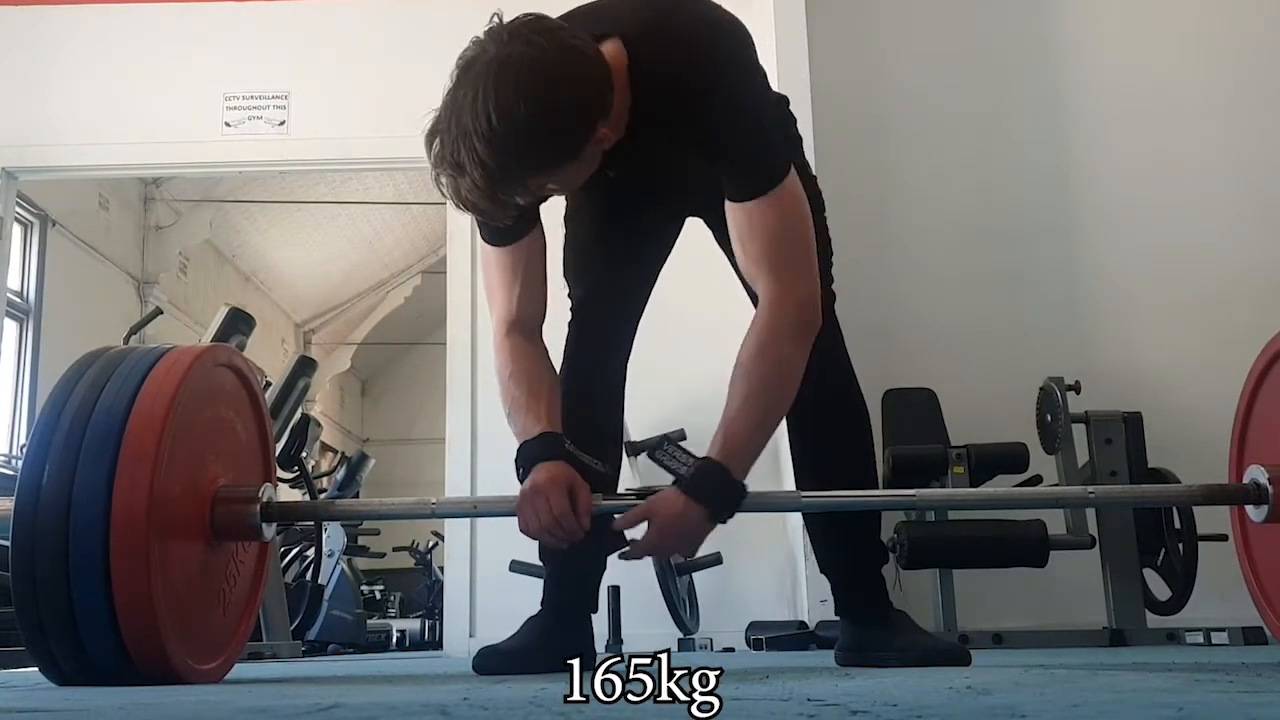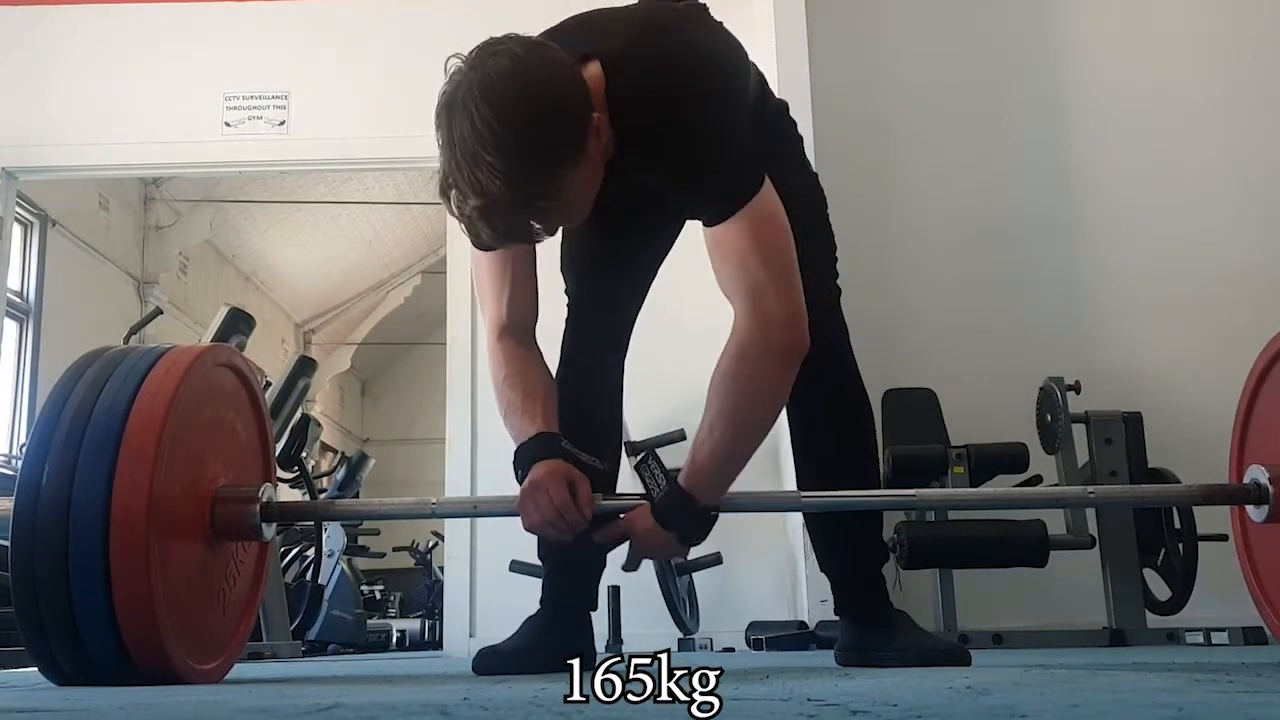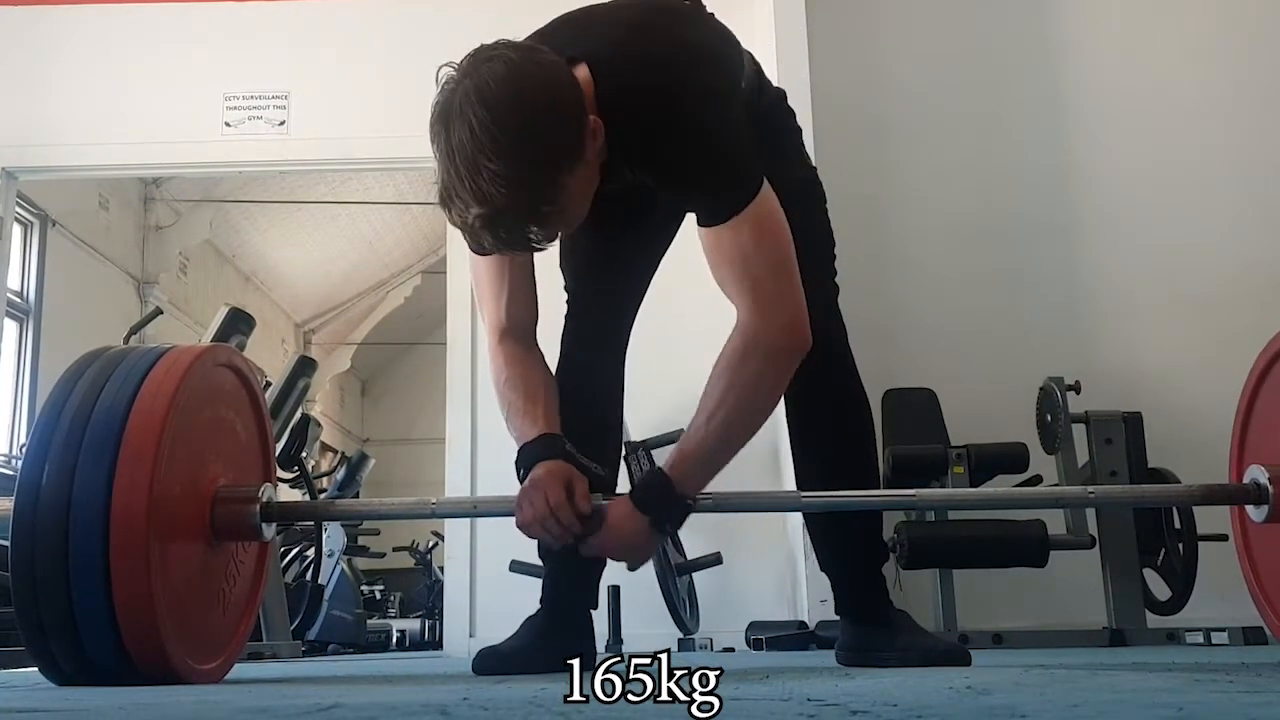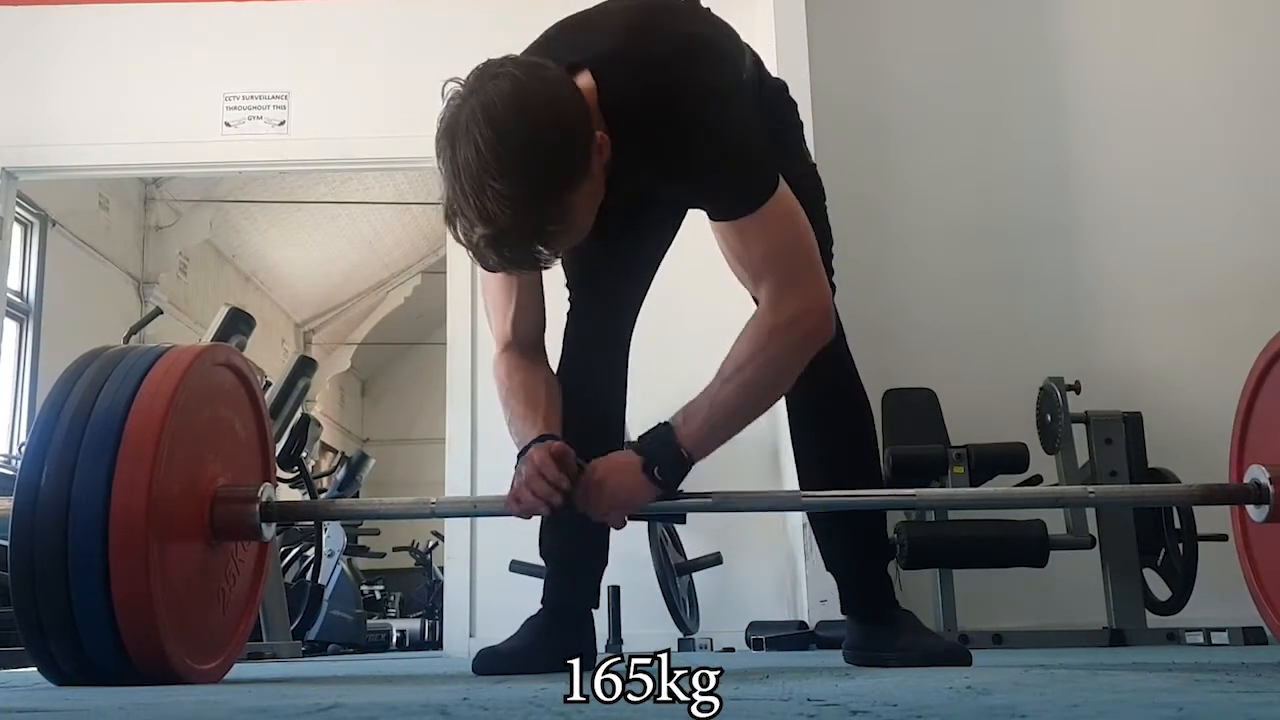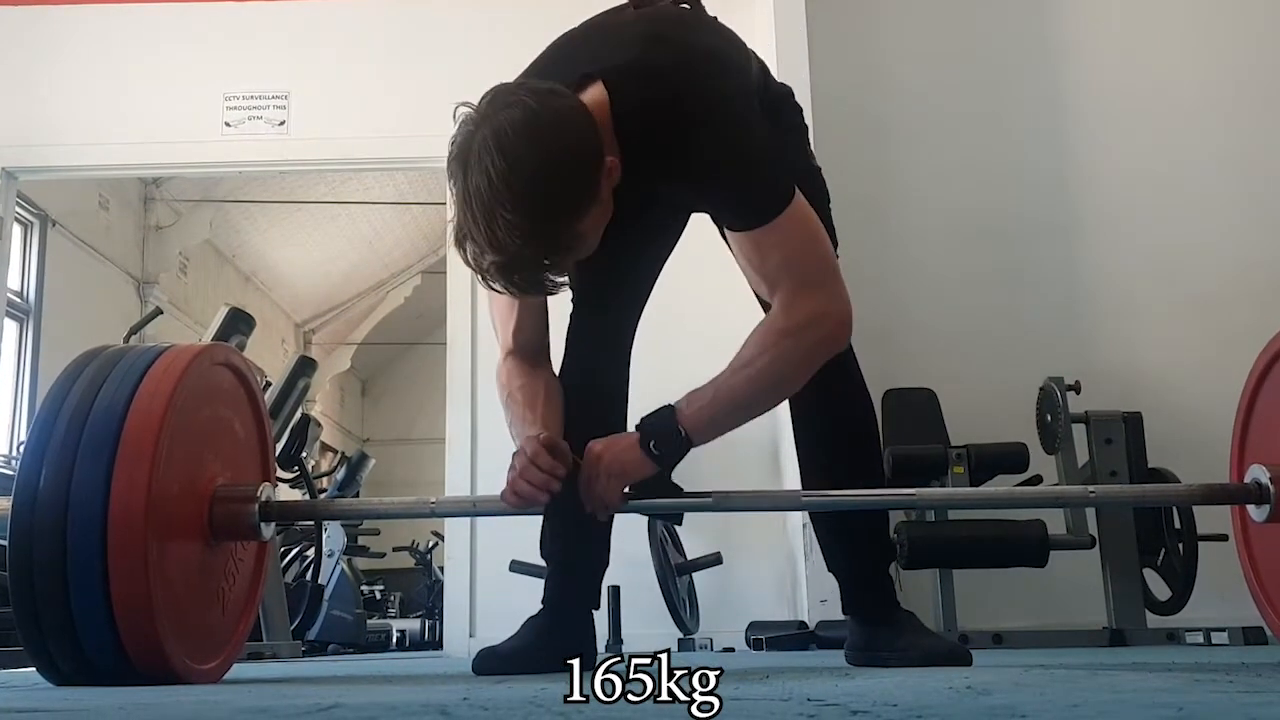
dt=0.2s
person 1, frame 1
left shoulder: (708, 72)
right shoulder: (502, 138)
left elbow: (790, 298)
right elbow: (515, 327)
left wrist: (710, 487)
right wrist: (541, 453)
left hip: (733, 154)
right hip: (620, 180)
left knee: (812, 336)
right knee: (594, 336)
left ankle: (866, 614)
right ankle: (564, 617)
person 1, frame 2
left shoulder: (691, 94)
right shoulder: (501, 154)
left elbow: (775, 326)
right elbow: (508, 333)
left wrist: (683, 509)
right wrist: (539, 452)
left hip: (747, 142)
right hip: (620, 172)
left knee: (817, 345)
right knee: (590, 334)
left ankle: (866, 614)
right ankle: (564, 618)
person 1, frame 3
left shoulder: (683, 95)
right shoulder: (496, 154)
left elbow: (776, 326)
right elbow: (509, 335)
left wrist: (660, 498)
right wrist: (540, 454)
left hip: (746, 134)
right hip: (618, 164)
left knee: (816, 341)
right knee: (589, 334)
left ankle: (867, 614)
right ankle: (564, 618)
person 1, frame 4
left shoulder: (693, 97)
right shoulder: (502, 162)
left elbow: (797, 309)
right elbow: (517, 345)
left wrist: (660, 460)
right wrist: (537, 444)
left hip: (747, 125)
right hip: (624, 152)
left knee: (816, 345)
right knee: (592, 332)
left ankle: (873, 612)
right ankle: (565, 616)
person 1, frame 5
left shoulder: (704, 107)
right shoulder: (513, 171)
left elbow: (820, 312)
right elbow: (522, 353)
left wrist: (660, 439)
right wrist: (536, 440)
left hip: (753, 130)
right hip: (624, 140)
left knee: (818, 344)
right knee: (594, 333)
left ankle: (874, 613)
right ankle: (566, 617)
